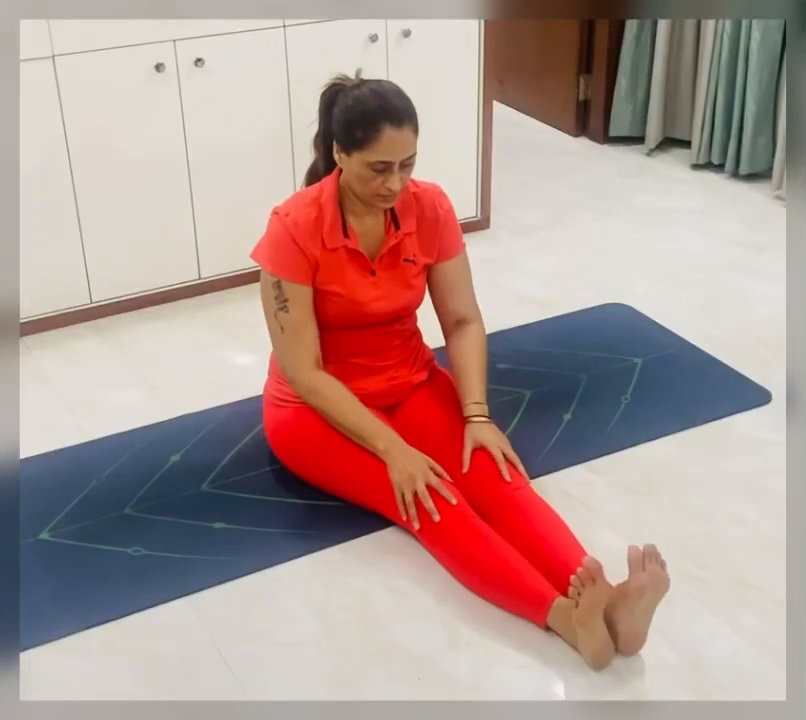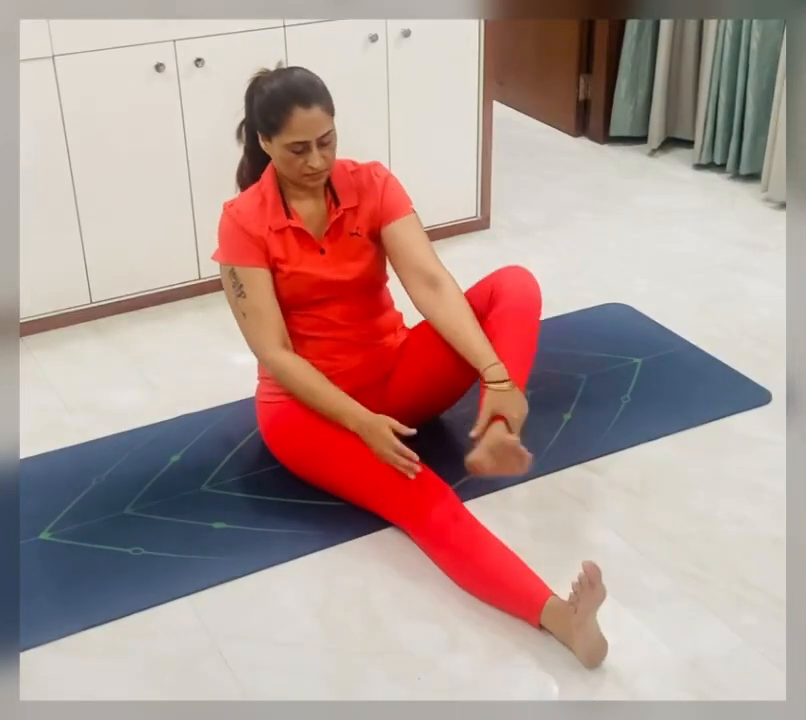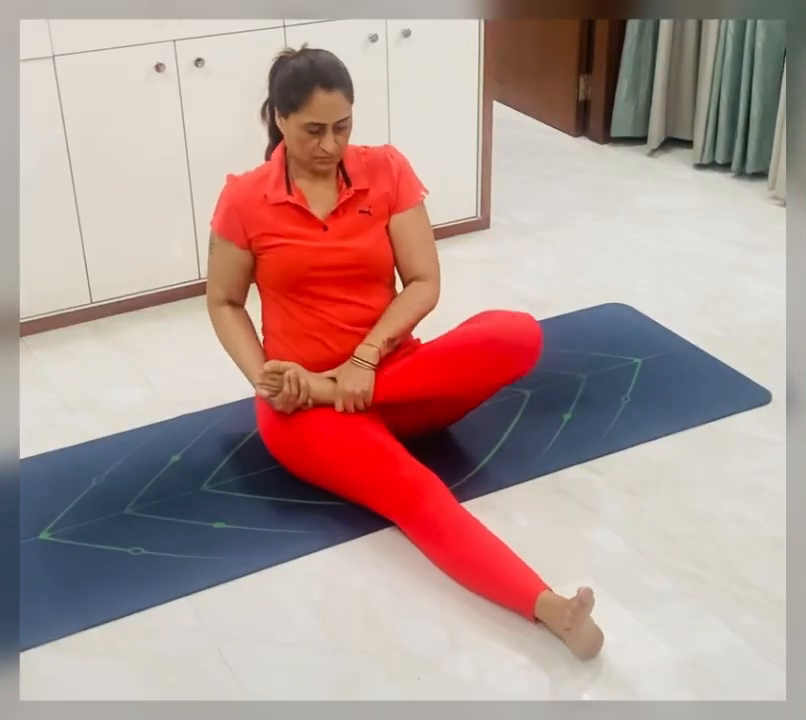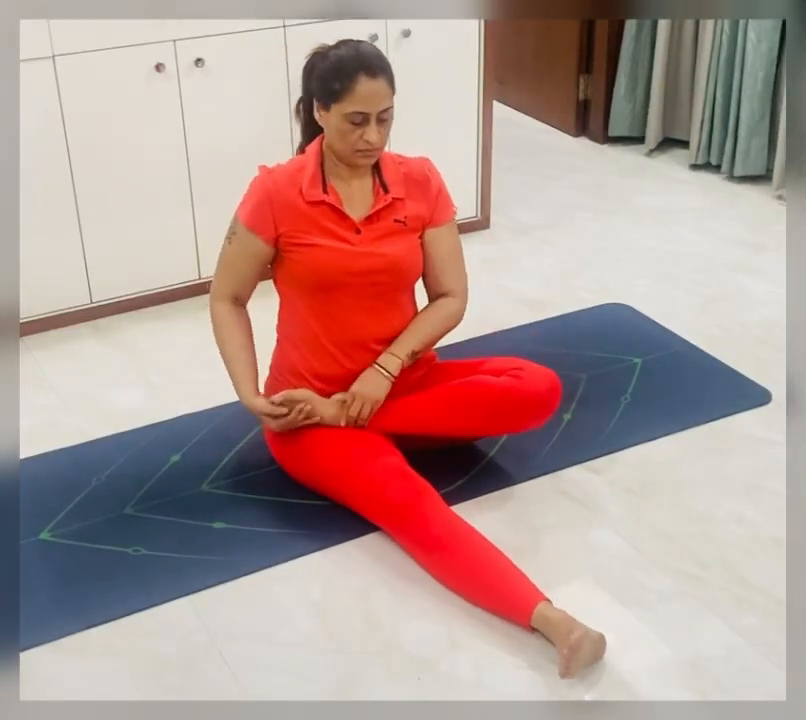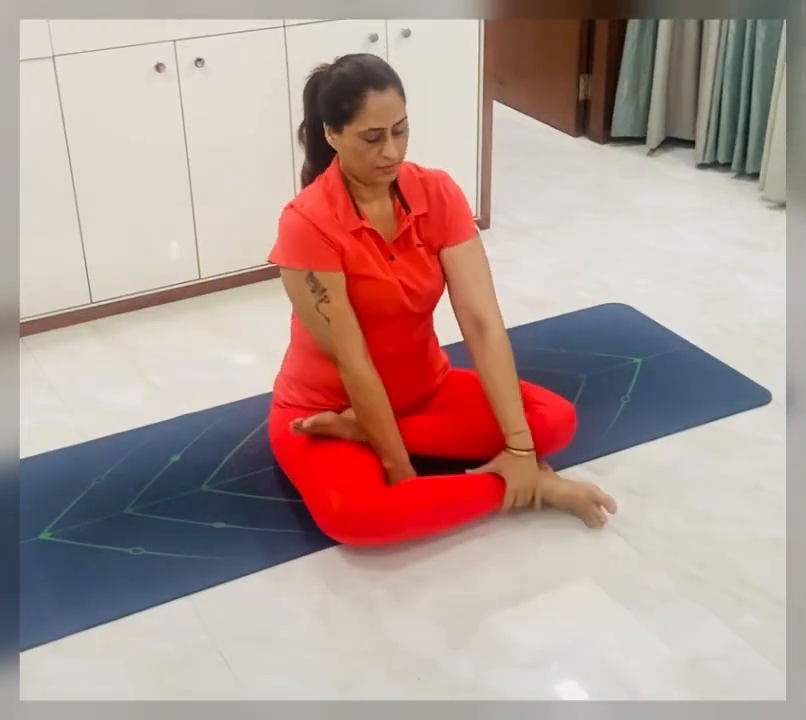
dt=1s
person 1, frame 1
left shoulder: (430, 207)
right shoulder: (294, 229)
left elbow: (463, 321)
right elbow: (303, 371)
left wrist: (477, 416)
right wrist: (392, 450)
left hip: (411, 385)
right hip: (316, 410)
left knee: (493, 478)
right knee: (430, 502)
left ankle: (602, 596)
right ankle: (565, 617)
person 1, frame 2
left shoulder: (372, 183)
right shoulder: (244, 223)
left elbow: (430, 283)
right elbow: (275, 352)
left wrist: (495, 375)
right wrist: (363, 426)
left hip: (396, 370)
right hip: (306, 400)
left knee: (515, 285)
right knee: (422, 499)
left ankle: (492, 439)
right ankle: (554, 614)
person 1, frame 3
left shoulder: (387, 170)
right shoulder: (244, 200)
left elbow: (424, 283)
right elbow: (223, 304)
left wrist: (364, 361)
right wrist: (263, 379)
left hip: (392, 372)
right hip: (307, 403)
left knee: (519, 336)
right knee: (416, 495)
left ankle: (335, 394)
person 1, frame 4
left shoulder: (421, 182)
right shoulder: (275, 192)
left elbow: (451, 298)
right elbow: (226, 299)
left wrist: (385, 369)
right wrist: (250, 395)
left hip: (405, 381)
right hip: (311, 400)
left knee: (538, 390)
right knee: (407, 502)
left ankle: (342, 424)
person 1, frame 5
left shoulder: (438, 193)
right shoulder: (308, 224)
left elbow: (483, 320)
right elbow: (352, 361)
left wrist: (519, 443)
right wrist: (398, 466)
left hip: (423, 388)
right hip: (323, 405)
left knee: (554, 421)
right knee: (352, 514)
left ankle: (363, 433)
right ankle: (516, 491)
